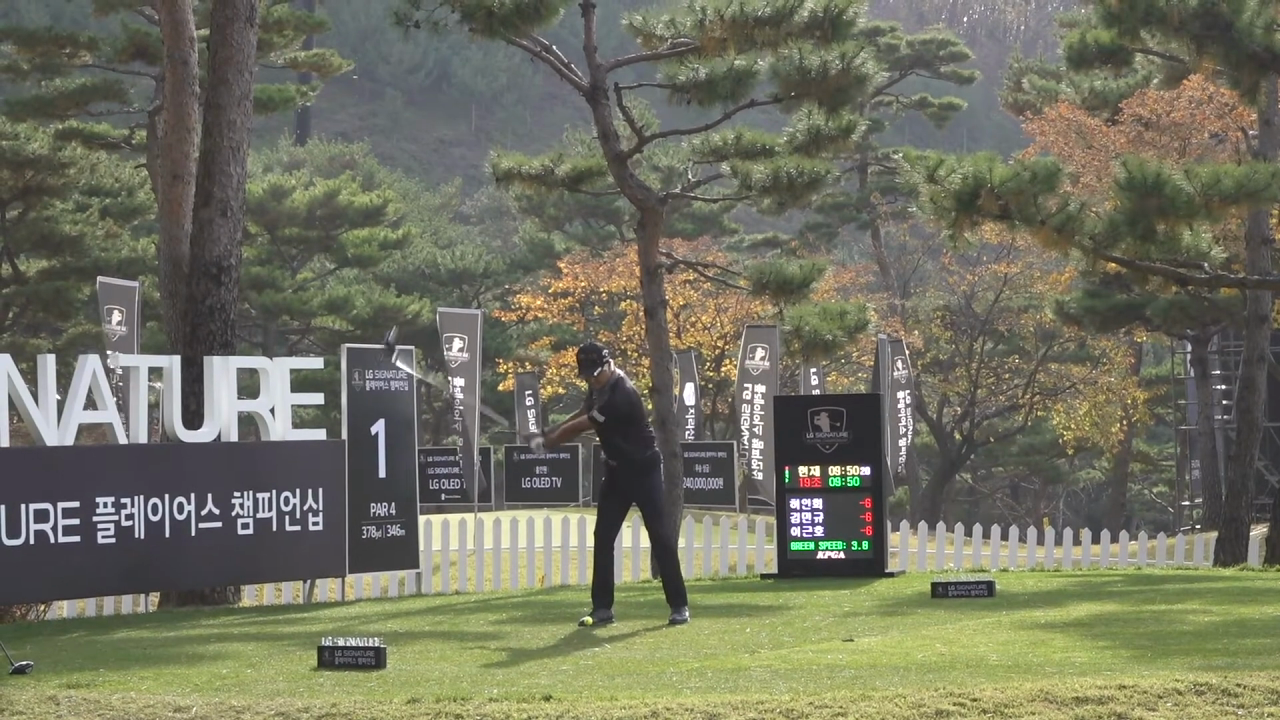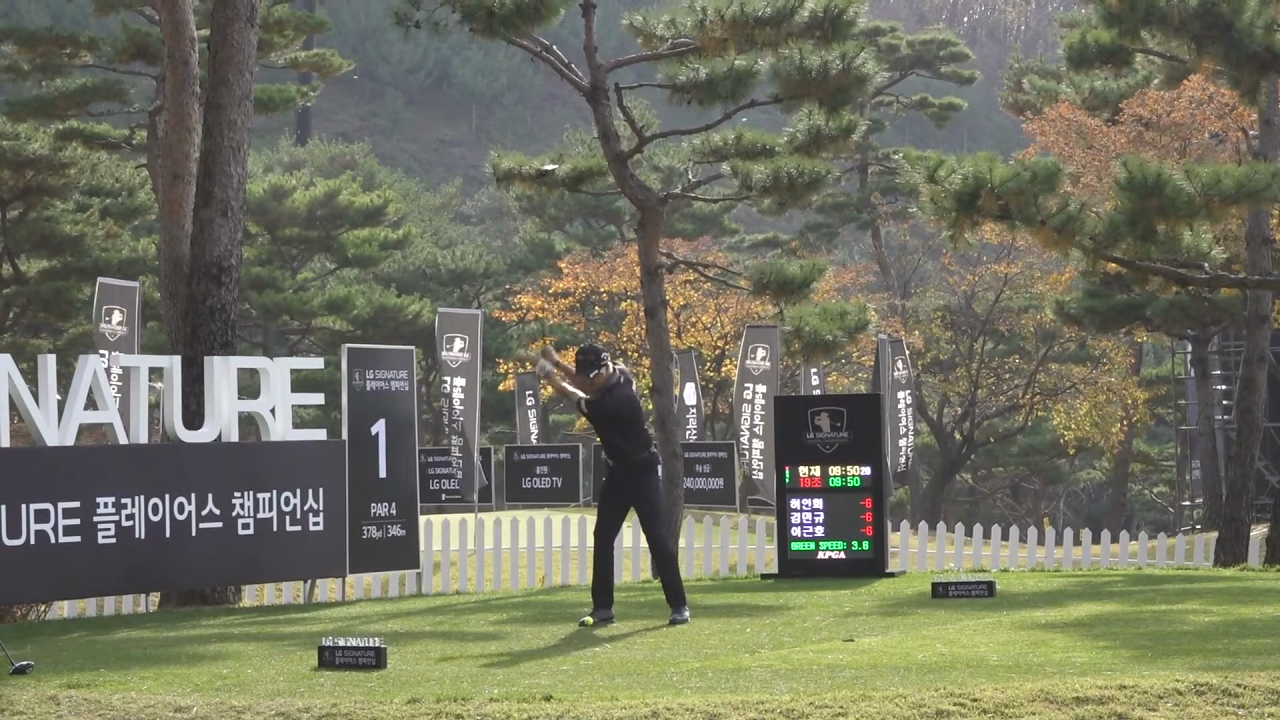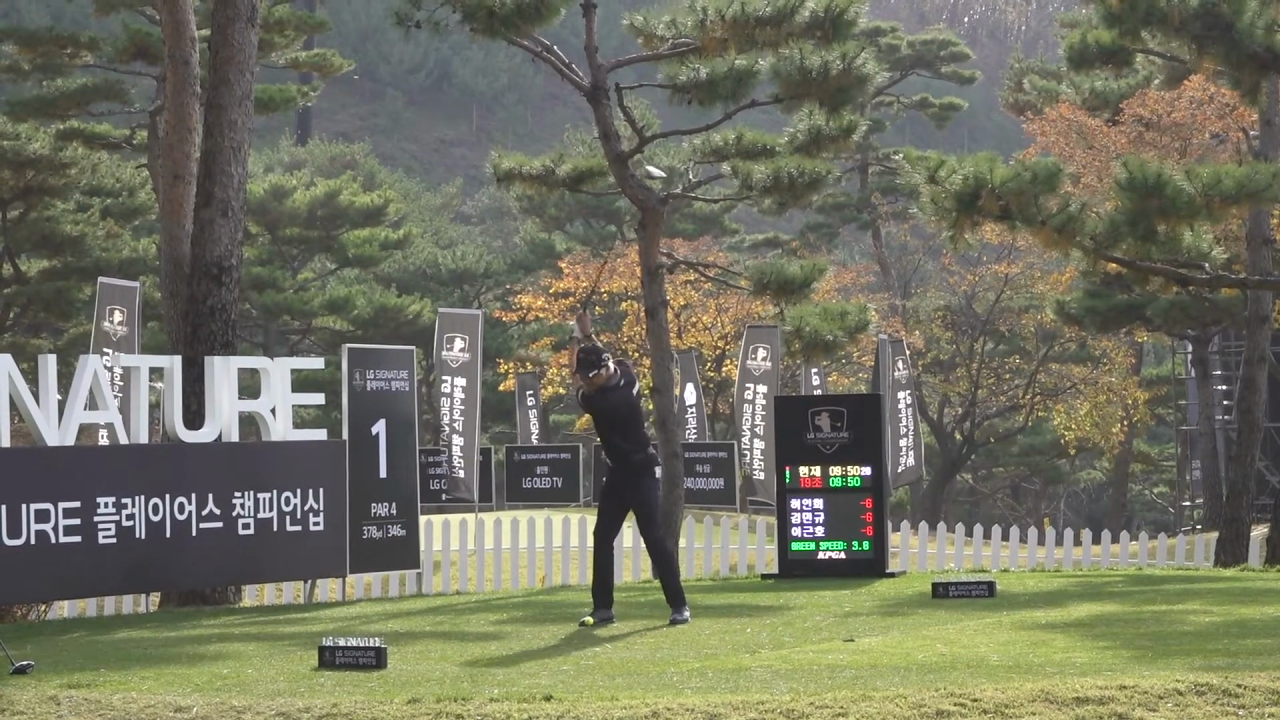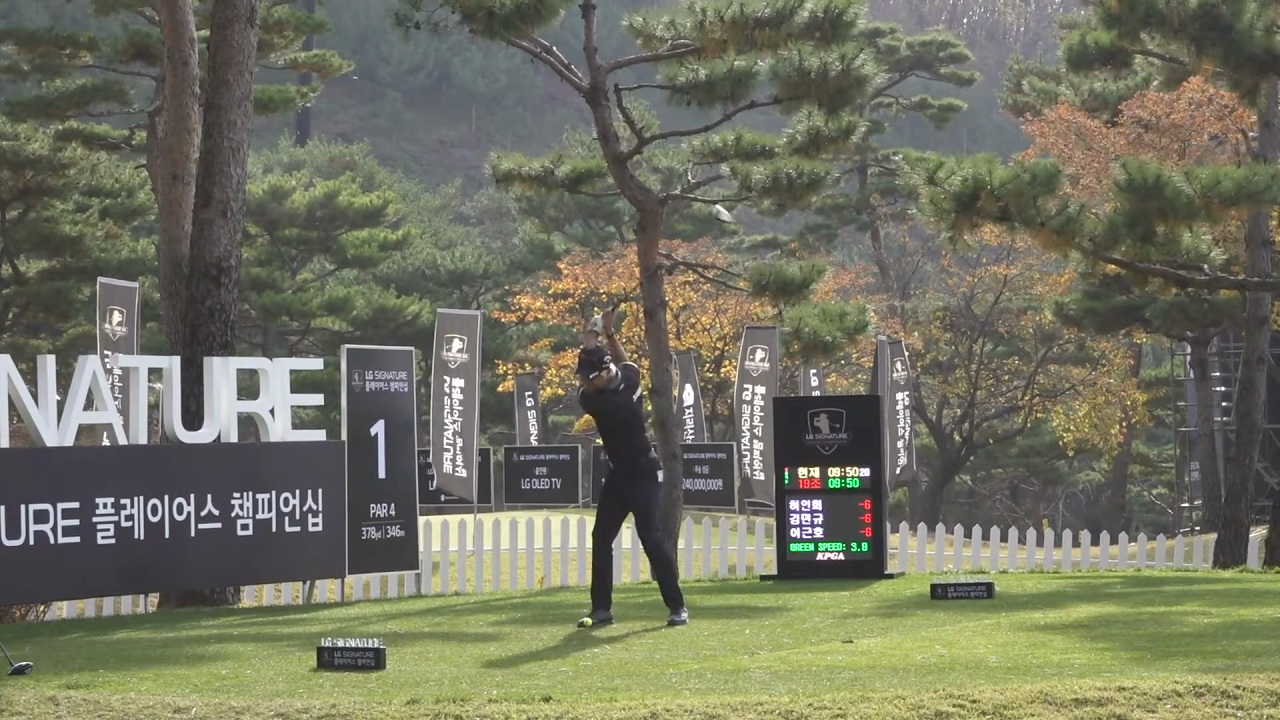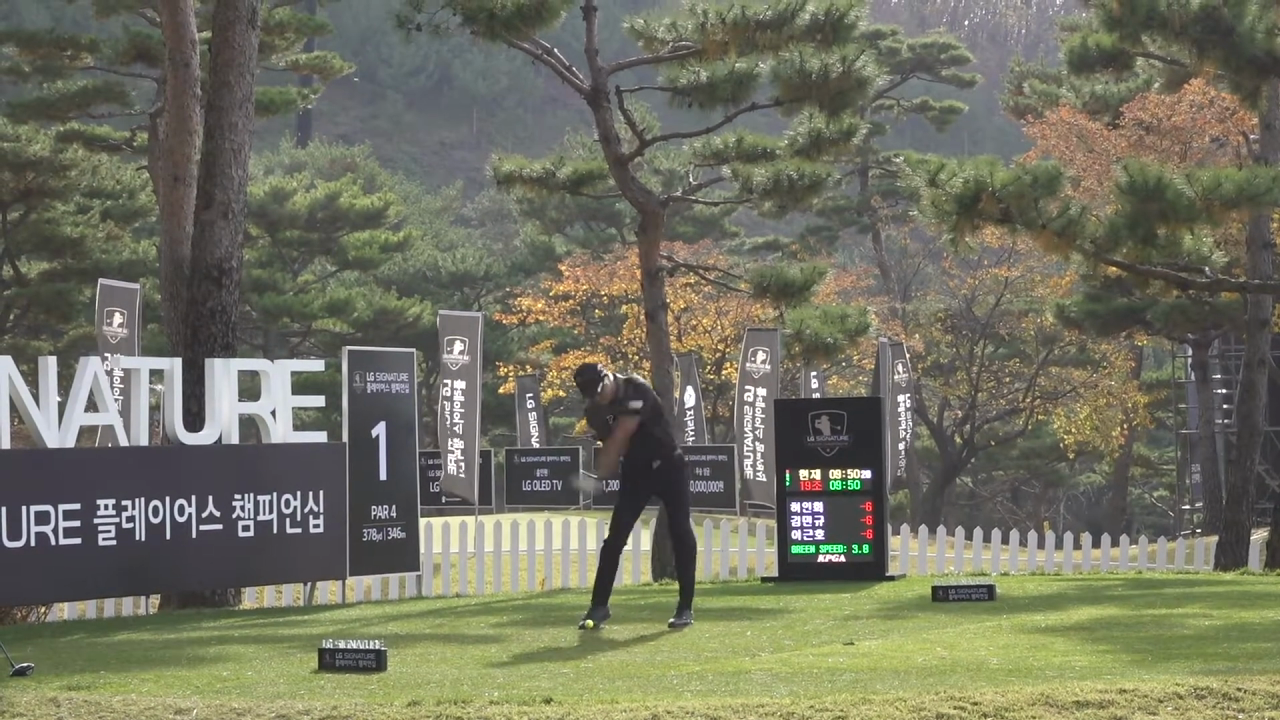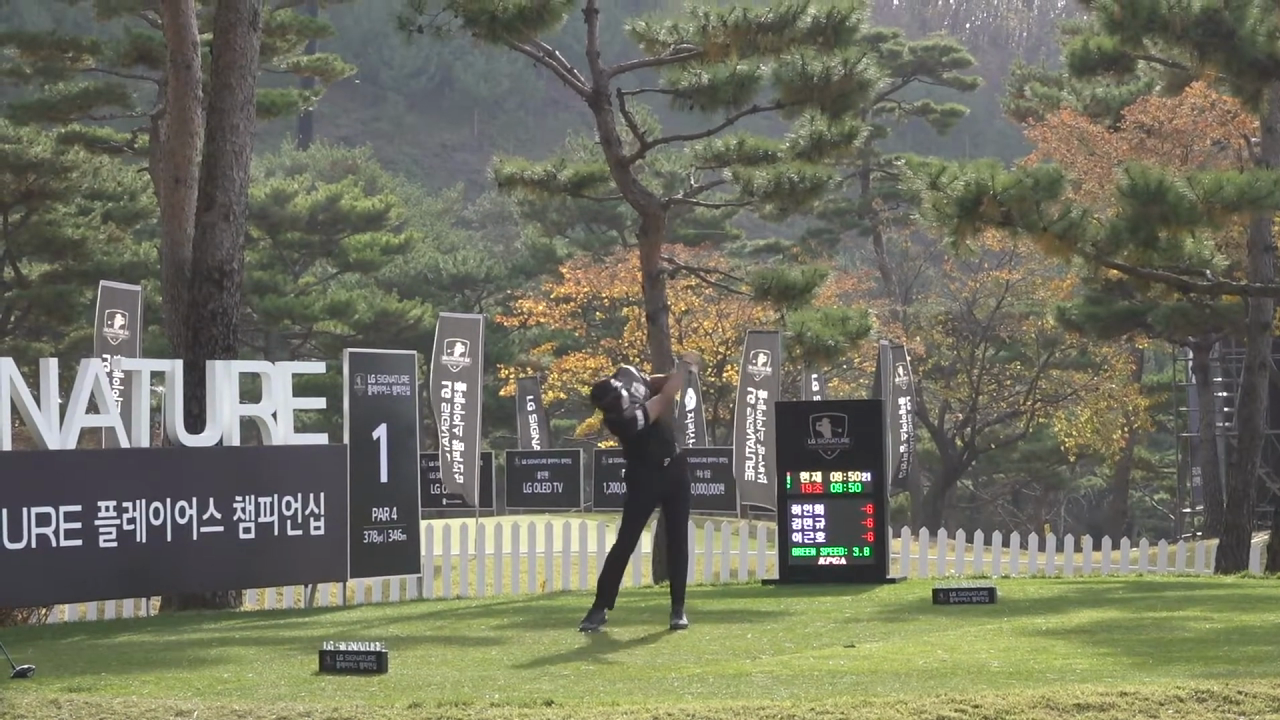
dt=0.2s
person 1, frame 1
left shoulder: (619, 394)
right shoulder: (600, 384)
left elbow: (581, 426)
right elbow: (585, 413)
left wrist: (549, 439)
right wrist: (551, 433)
left hip: (643, 469)
right hip: (617, 470)
left knee: (659, 535)
right knee: (603, 537)
left ankle: (679, 605)
right ankle: (602, 607)
person 1, frame 2
left shoulder: (610, 400)
right shoulder: (620, 374)
left elbow: (576, 397)
right elbow: (584, 390)
left wrist: (550, 375)
right wrist: (557, 364)
left hip: (641, 470)
right hip: (618, 470)
left knee: (656, 536)
right knee: (603, 536)
left ankle: (679, 605)
right ankle: (603, 607)
person 1, frame 3
left shoulder: (600, 401)
right shoulder: (626, 374)
left elbow: (579, 381)
left wrist: (579, 339)
right wrist: (586, 336)
left hip: (640, 472)
right hip: (619, 470)
left knee: (653, 537)
right knee: (602, 537)
left ankle: (679, 605)
right ankle: (603, 607)
person 1, frame 4
left shoulder: (595, 402)
right shoulder: (630, 375)
left elbow: (584, 389)
right elbow: (622, 362)
right wrist: (608, 333)
left hip: (641, 474)
right hip: (620, 473)
left knee: (650, 539)
right knee: (601, 537)
left ankle: (677, 606)
right ankle: (601, 608)
person 1, frame 5
left shoulder: (635, 387)
right shoulder: (595, 409)
left elbow: (620, 437)
right elbow: (607, 441)
left wrist: (604, 467)
left hip: (668, 467)
right hip: (635, 473)
left knee: (683, 536)
right knee: (614, 540)
left ankle: (685, 607)
right ankle: (599, 606)
person 1, frame 6
left shoulder: (625, 377)
right shoulder: (623, 420)
left elbow: (659, 385)
right elbow: (665, 400)
left wrist: (677, 371)
right wrist: (683, 367)
left hip: (673, 466)
right hip: (644, 476)
left knee: (677, 538)
right knee: (626, 542)
left ankle: (679, 607)
right ankle: (600, 607)
